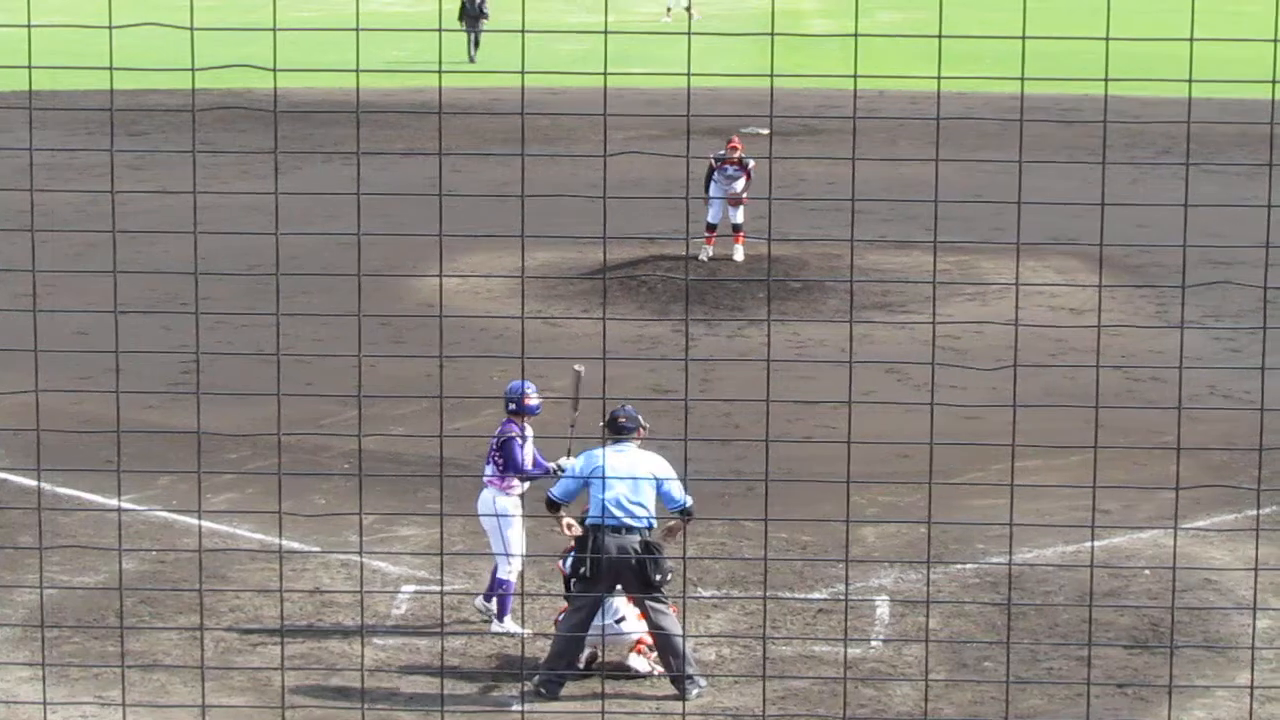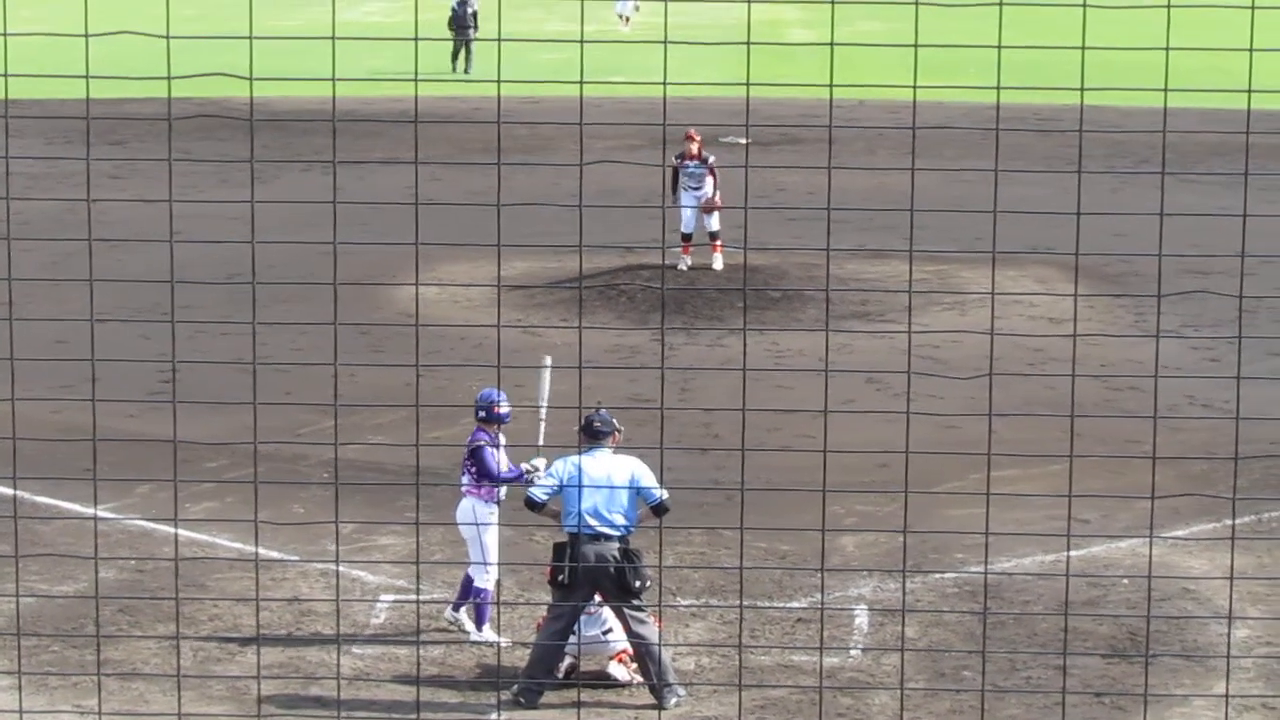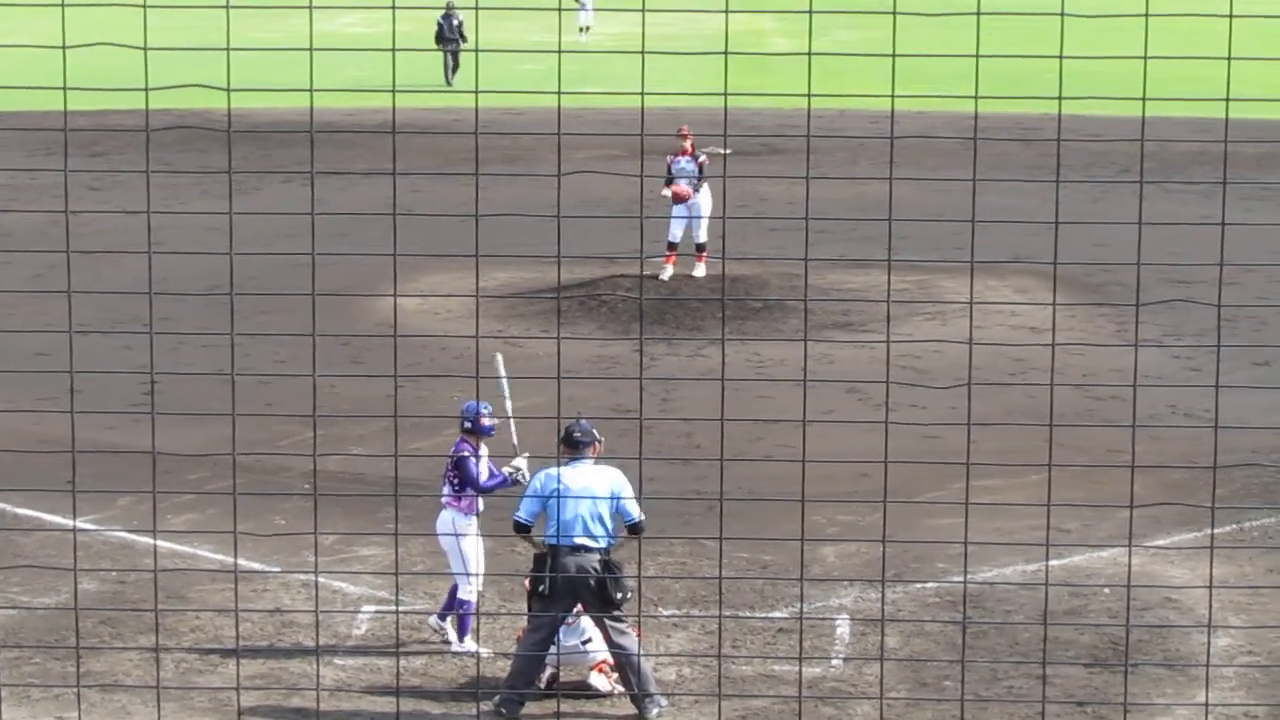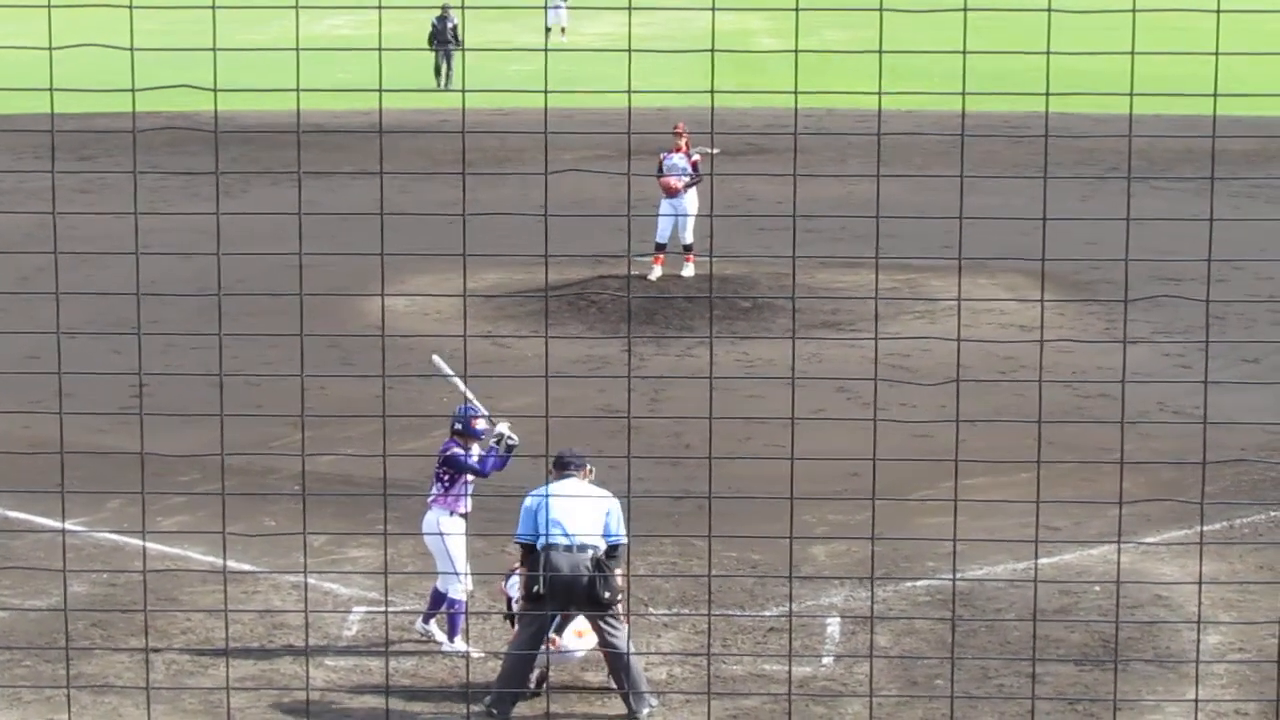
dt=0.7s
person 1, frame 1
left shoulder: (589, 458)
right shoulder: (654, 461)
left elbow: (554, 500)
right elbow: (684, 509)
left wrist: (564, 520)
right wrist: (675, 526)
left hip: (598, 545)
right hip: (637, 545)
left knee: (576, 614)
right knee: (660, 614)
left ankle: (549, 681)
right ankle: (688, 681)
person 1, frame 2
left shoulder: (565, 465)
right shoulder: (631, 465)
left elbow: (532, 501)
right elbow: (662, 505)
left wrist: (562, 516)
right wrist: (632, 518)
left hip: (576, 553)
right hip: (615, 554)
left knee: (556, 623)
right knee: (639, 623)
left ankle: (529, 690)
right ankle: (667, 690)
person 1, frame 3
left shoulder: (546, 478)
right shoulder: (613, 476)
left elbow: (520, 527)
right elbow: (637, 527)
left wrist: (542, 547)
right wrist: (610, 545)
left hip: (557, 565)
right hip: (597, 566)
left knee: (537, 634)
right knee: (620, 634)
person 1, frame 4
left shoulder: (536, 496)
right shoulder: (605, 497)
left elbow: (527, 551)
right elbow: (615, 551)
left wrist: (525, 593)
right wrist: (615, 592)
left hip: (550, 565)
right hip: (589, 566)
left knee: (527, 635)
right knee: (614, 634)
person 2, frame 1
left shoulder: (524, 430)
right shoulder: (509, 433)
left elbow: (536, 461)
right elbow: (522, 472)
left wrist: (559, 466)
right wrist: (555, 466)
left hip: (509, 501)
right hip: (498, 502)
left knee: (512, 557)
right knee: (510, 561)
left ankle: (487, 600)
right ankle: (501, 621)
person 2, frame 2
left shoulder: (495, 437)
right shoulder: (480, 441)
left elbow: (506, 470)
right elbow: (496, 477)
left wrist: (529, 471)
right wrist: (527, 468)
left hip: (486, 509)
right hip: (477, 510)
left knee: (480, 566)
right knee: (487, 570)
left ankle: (456, 611)
right ankle: (481, 630)
person 2, frame 3
left shoulder: (479, 450)
right shoulder: (463, 453)
left elbow: (495, 479)
right elbow: (482, 487)
left wrist: (515, 475)
right wrist: (510, 469)
left hip: (467, 521)
right hip: (456, 522)
left knee: (472, 576)
right knee: (470, 581)
left ankle: (442, 619)
right ankle: (462, 641)
person 2, frame 4
left shoulder: (469, 449)
right shoulder: (451, 452)
left elbow: (497, 465)
right elbow: (483, 471)
left wrist: (508, 446)
right wrist: (496, 440)
left hip: (453, 521)
right hip: (442, 522)
left knee: (449, 578)
right knee: (460, 581)
left ankle: (426, 623)
right ankle: (453, 642)
